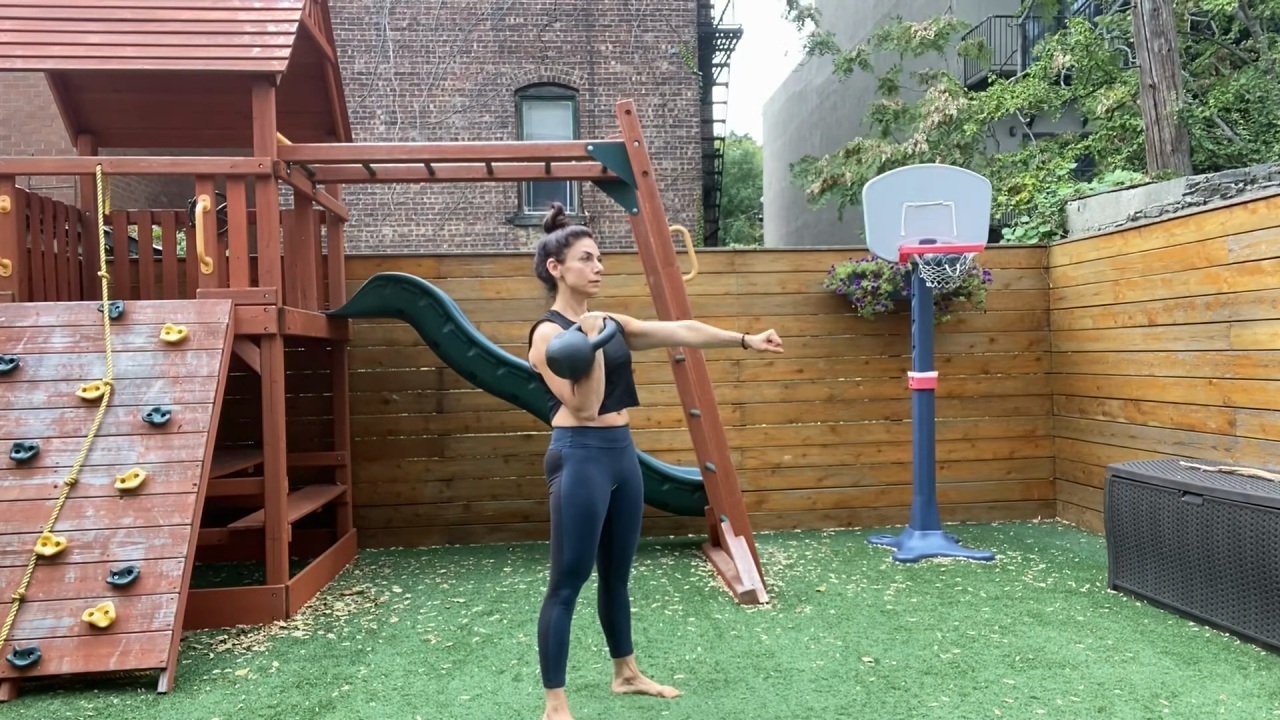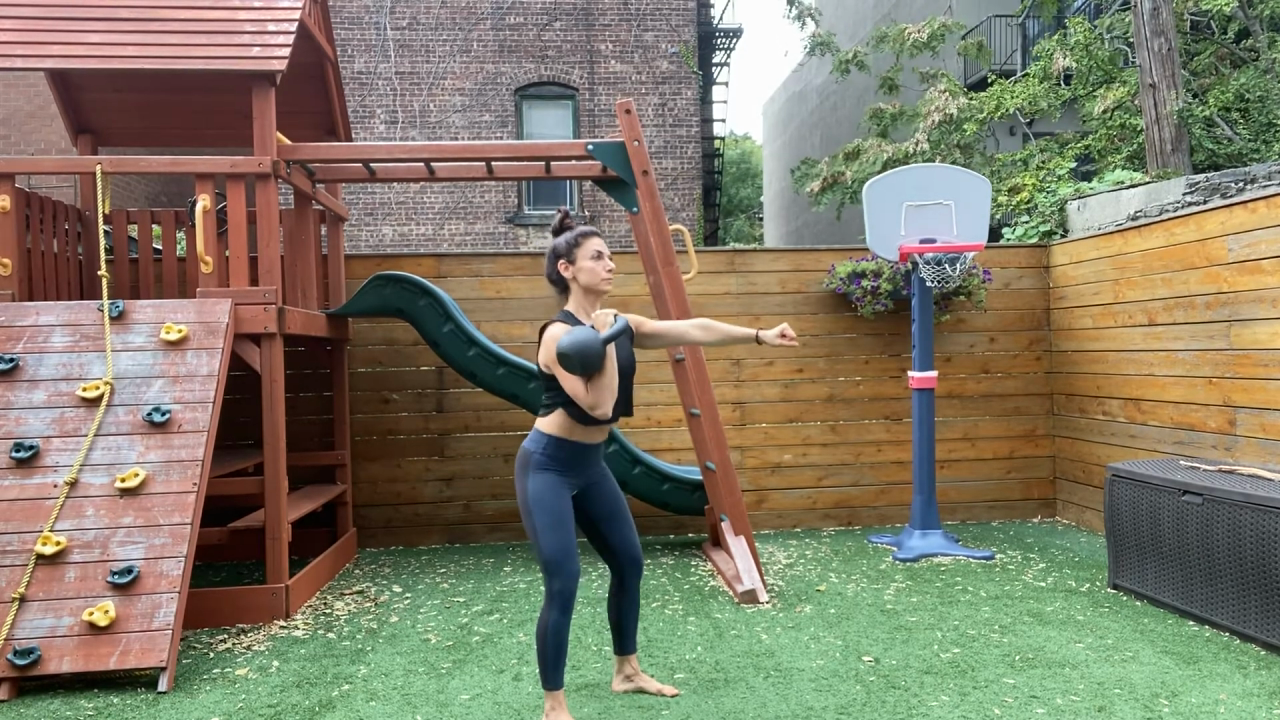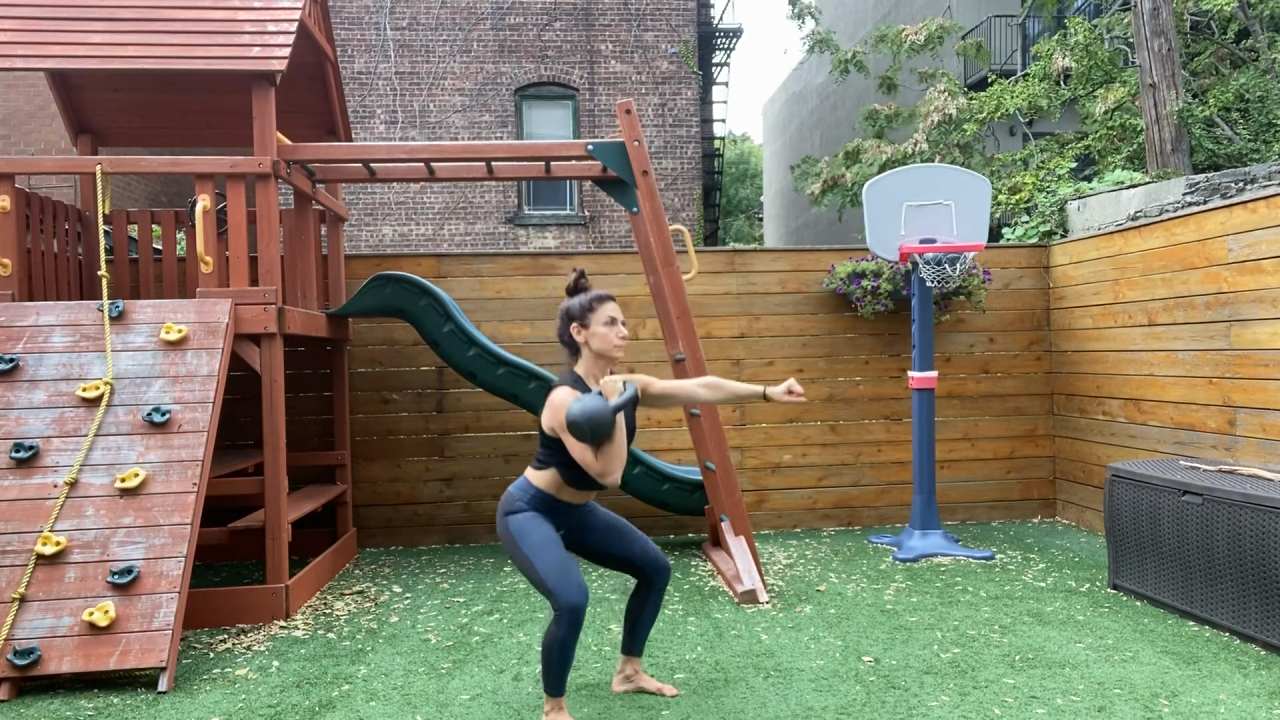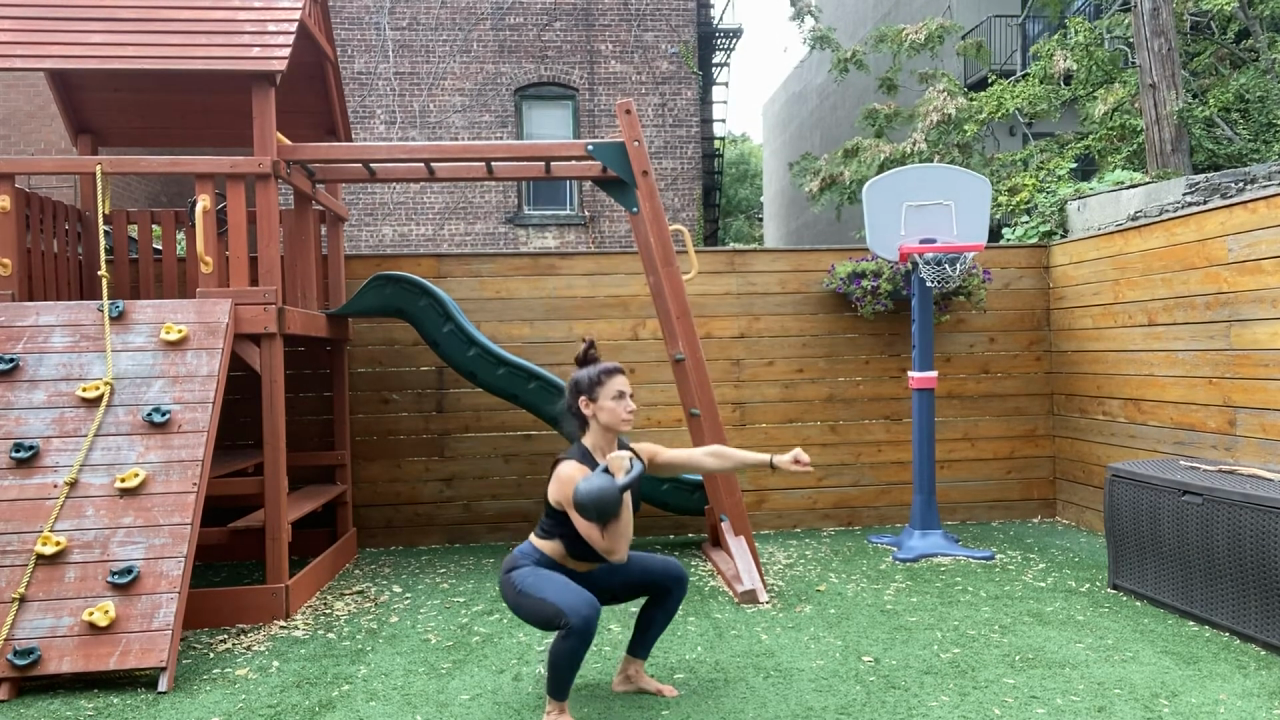
dt=0.4s
person 1, frame 1
left shoulder: (608, 322)
right shoulder: (548, 334)
left elbow: (681, 331)
right elbow: (585, 406)
left wrist: (745, 339)
right wrist: (591, 343)
left hip: (621, 454)
right hip: (580, 457)
left knee: (617, 574)
right knee: (568, 583)
left ankle: (626, 672)
person 1, frame 2
left shoulder: (618, 324)
right shoulder: (558, 334)
left elbow: (693, 330)
right elbow: (599, 407)
left wrist: (759, 336)
right wrist: (601, 341)
left hip: (589, 464)
right hip: (547, 466)
left knee: (628, 563)
right knee: (563, 583)
left ankle: (627, 670)
person 1, frame 3
left shoulder: (626, 386)
right shoulder: (564, 399)
left elbow: (701, 388)
right elbow: (609, 473)
left wrist: (768, 392)
right wrist: (611, 407)
left hip: (576, 511)
right hip: (528, 512)
left knee: (655, 567)
right knee: (571, 599)
left ankle: (629, 671)
person 1, frame 4
left shoulder: (631, 454)
right shoulder: (571, 472)
left elbow: (708, 457)
right elbow: (615, 551)
left wrist: (775, 460)
right wrist: (619, 483)
left hip: (583, 573)
right hip: (530, 574)
left knee: (672, 576)
right knee: (581, 613)
left ankle: (631, 671)
